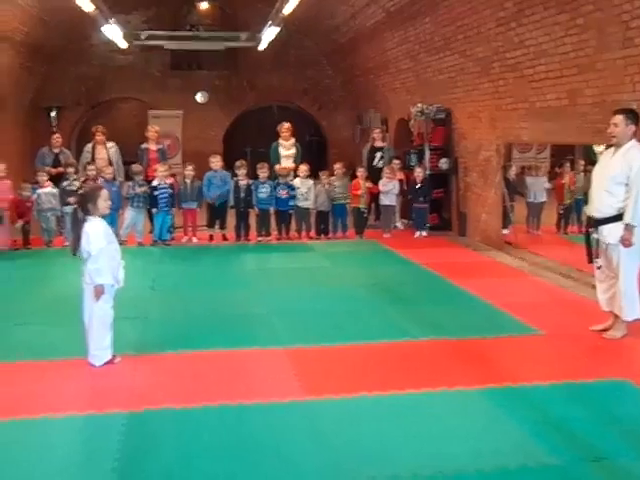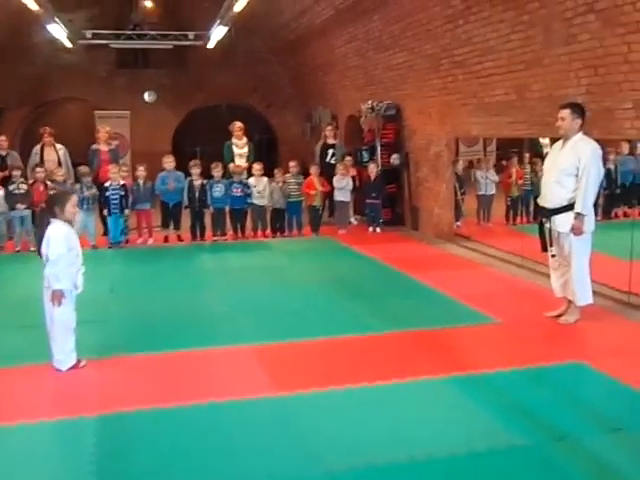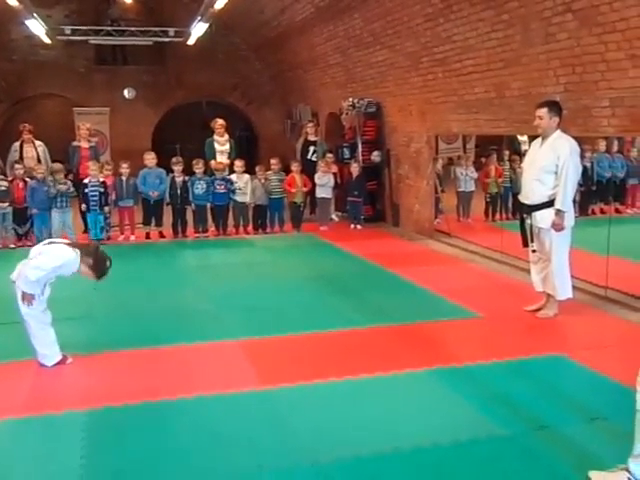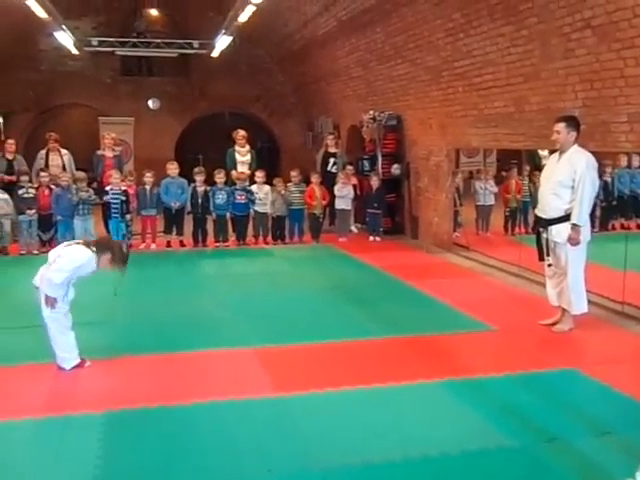
dt=0.5s
person 1, frame 1
right shoulder: (608, 154)
right wrist: (592, 221)
left hip: (619, 227)
right hip: (602, 225)
right knee: (604, 273)
right ankle: (612, 317)
person 1, frame 2
left shoulder: (587, 148)
right shoulder: (557, 147)
left elbow: (588, 185)
left wrist: (579, 217)
right wrist: (544, 210)
left hip: (571, 216)
right hip: (553, 216)
left knee: (575, 262)
right knee: (557, 262)
left ankle: (575, 308)
right ankle: (565, 303)
person 1, frame 3
left shoulder: (565, 145)
right shoulder: (536, 144)
left elbow: (567, 181)
left wrist: (560, 213)
right wrist: (524, 206)
left hip: (551, 213)
right hip: (533, 211)
left knee: (554, 257)
right knee: (537, 257)
left ankle: (554, 303)
right ankle: (545, 298)
person 1, frame 4
left shoulder: (583, 160)
right shoulder: (554, 159)
left elbow: (584, 196)
left wrist: (576, 227)
right wrist: (540, 220)
left hip: (567, 227)
right hip: (549, 225)
left knee: (570, 271)
right knee: (553, 270)
left ankle: (569, 317)
right ankle: (560, 312)
person 2, frame 1
left shoulder: (98, 225)
right shoulder: (95, 228)
right elbow: (96, 258)
right wrist: (99, 283)
left hip: (104, 280)
right hip: (100, 282)
left knee: (101, 317)
right knee: (99, 318)
left ankle: (101, 353)
right ankle: (100, 357)
person 2, frame 2
left shoulder: (64, 228)
right shoulder: (58, 231)
right elbow: (56, 262)
right wrist: (57, 288)
left hip: (66, 285)
right hip: (60, 287)
left knee: (64, 322)
right knee: (62, 323)
left ankle: (66, 358)
right ankle: (64, 361)
person 2, frame 3
left shoulder: (73, 253)
right shoulder: (69, 257)
right elbow: (34, 268)
right wrist: (28, 290)
left hip: (34, 282)
right hip: (28, 283)
left knee: (42, 319)
right knee: (38, 320)
left ankle: (51, 354)
right ankle: (50, 357)
person 2, frame 4
left shoulder: (89, 253)
right shoulder: (85, 257)
right elbow: (59, 271)
left wrist: (53, 292)
right wrist: (51, 293)
left hip: (56, 285)
right hip: (51, 287)
left knee: (63, 323)
right knee: (59, 325)
left ankle: (69, 357)
right ankle: (68, 361)
